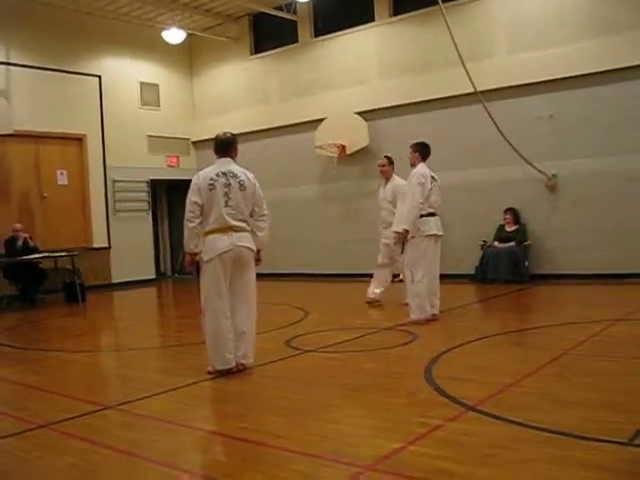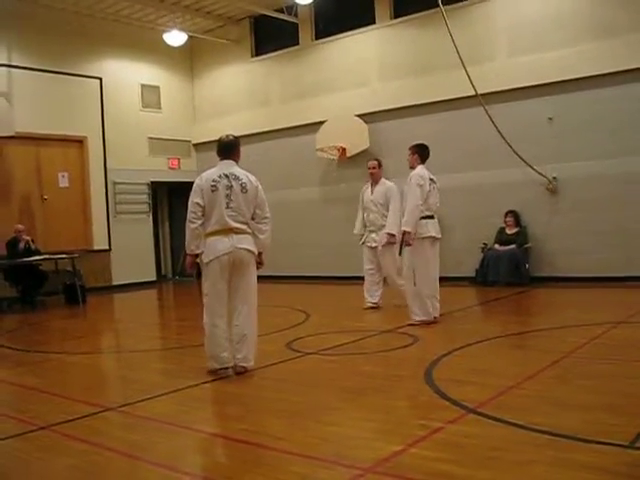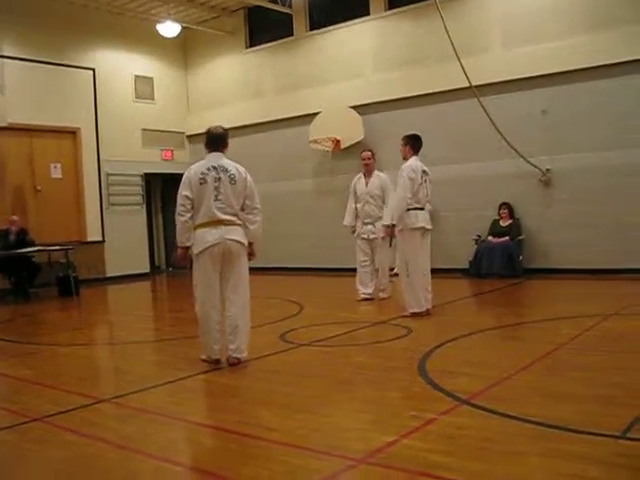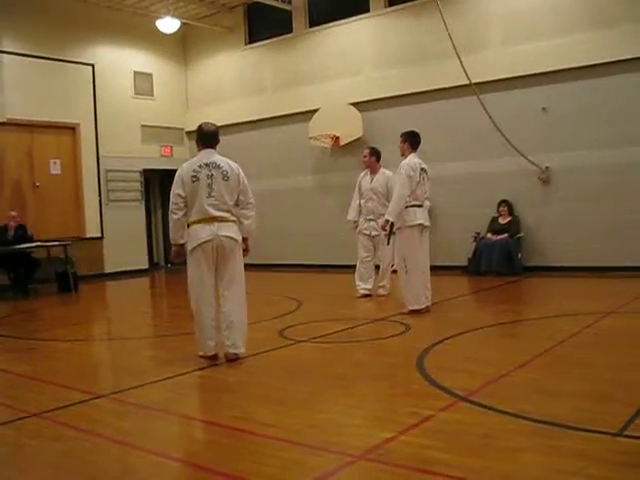
dt=0.3s
person 1, frame 1
left shoulder: (202, 178)
right shoulder: (248, 177)
left elbow: (192, 218)
right elbow: (260, 216)
left wrist: (191, 250)
right wrist: (258, 247)
left hip: (215, 245)
right hip: (243, 243)
left knee: (216, 305)
right knee: (243, 303)
left ankle: (223, 361)
right ankle: (242, 358)
person 1, frame 2
left shoulder: (204, 180)
right shoulder: (250, 180)
left elbow: (194, 219)
right elbow: (262, 219)
left wrist: (191, 251)
right wrist: (260, 251)
left hip: (215, 246)
right hip: (244, 246)
left knee: (215, 307)
right knee: (244, 305)
left ankle: (219, 361)
right ankle: (243, 361)
person 1, frame 3
left shoulder: (193, 172)
right shoulder: (240, 171)
left elbow: (183, 212)
right elbow: (252, 210)
left wrist: (183, 244)
right wrist: (251, 241)
left hip: (206, 238)
right hip: (234, 237)
left knee: (208, 299)
right knee: (237, 297)
left ankle: (212, 352)
right ankle: (236, 352)
person 1, frame 4
left shoulder: (185, 170)
right shoulder: (232, 167)
left elbow: (177, 210)
right elbow: (247, 205)
left wrist: (177, 242)
right wrist: (246, 236)
left hip: (199, 235)
right hip: (229, 233)
left knee: (203, 295)
right knee: (232, 292)
left ankle: (209, 348)
right ankle: (233, 347)
person 2, frame 1
left shoulder: (417, 174)
right shoulder: (432, 176)
left elbow: (413, 204)
left wrist: (404, 228)
left hip: (421, 226)
right hip: (433, 224)
left knee: (416, 270)
right knee: (430, 269)
left ankle: (420, 313)
right ankle: (432, 310)
person 2, frame 2
left shoulder: (416, 175)
right shoulder: (431, 178)
left elbow: (414, 205)
left wrist: (407, 230)
left hip: (420, 228)
right hip: (431, 226)
left knee: (416, 273)
right knee: (430, 273)
left ankle: (423, 315)
right ankle: (432, 312)
person 2, frame 3
left shoulder: (408, 167)
right shoulder: (423, 169)
left elbow: (402, 198)
left wrist: (391, 222)
left hip: (410, 219)
right hip: (423, 218)
left knee: (410, 265)
right knee: (422, 264)
left ankle: (417, 306)
right ankle: (425, 304)
person 2, frame 4
left shoulder: (406, 165)
right shoulder: (422, 166)
left elbow: (400, 195)
left wrist: (389, 218)
left hip: (408, 217)
right hip: (421, 215)
left knee: (409, 262)
right knee: (421, 261)
left ankle: (416, 303)
right ankle: (424, 301)
person 3, frame 1
left shoulder: (399, 184)
right shoulder: (383, 185)
right wrist: (382, 230)
right hip: (386, 231)
right knee: (382, 264)
right ankle: (375, 294)
person 3, frame 2
left shoulder: (389, 187)
right shoulder: (365, 189)
left elbow: (394, 212)
right elbow: (361, 212)
left wrist: (391, 233)
right wrist: (360, 232)
left hip: (384, 234)
right hip: (369, 235)
left knee: (390, 269)
right knee: (370, 270)
right ankle: (372, 300)
person 3, frame 3
left shoulder: (383, 179)
right shoulder: (356, 181)
left elbow: (390, 203)
right elbow: (352, 203)
right wrist: (351, 224)
left hip: (379, 226)
right hip: (362, 226)
left knee: (381, 262)
right knee: (363, 262)
left ankle: (383, 291)
right ankle: (366, 291)
person 3, frame 4
left shoulder: (388, 176)
right shoulder: (362, 177)
right elbow: (356, 198)
right wrist: (354, 219)
left hip: (382, 223)
right hip: (365, 223)
left knee: (384, 258)
right knee: (364, 257)
left ankle: (383, 287)
right ankle: (364, 288)
